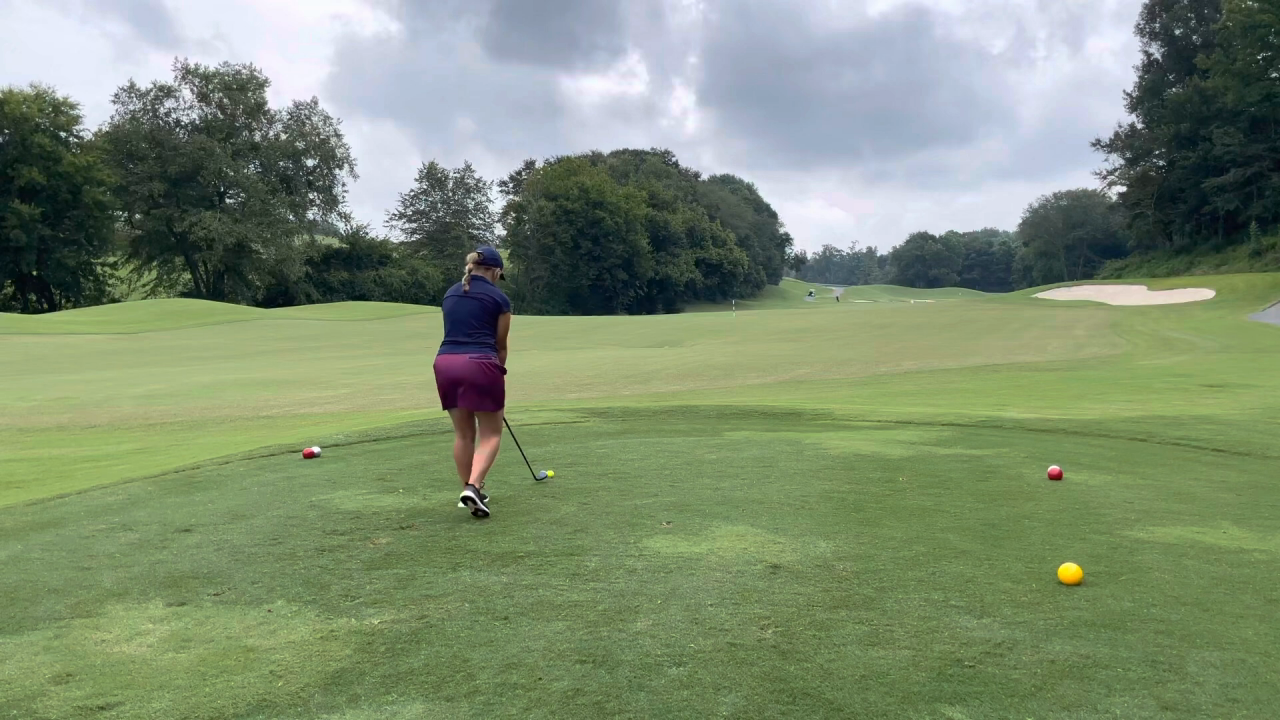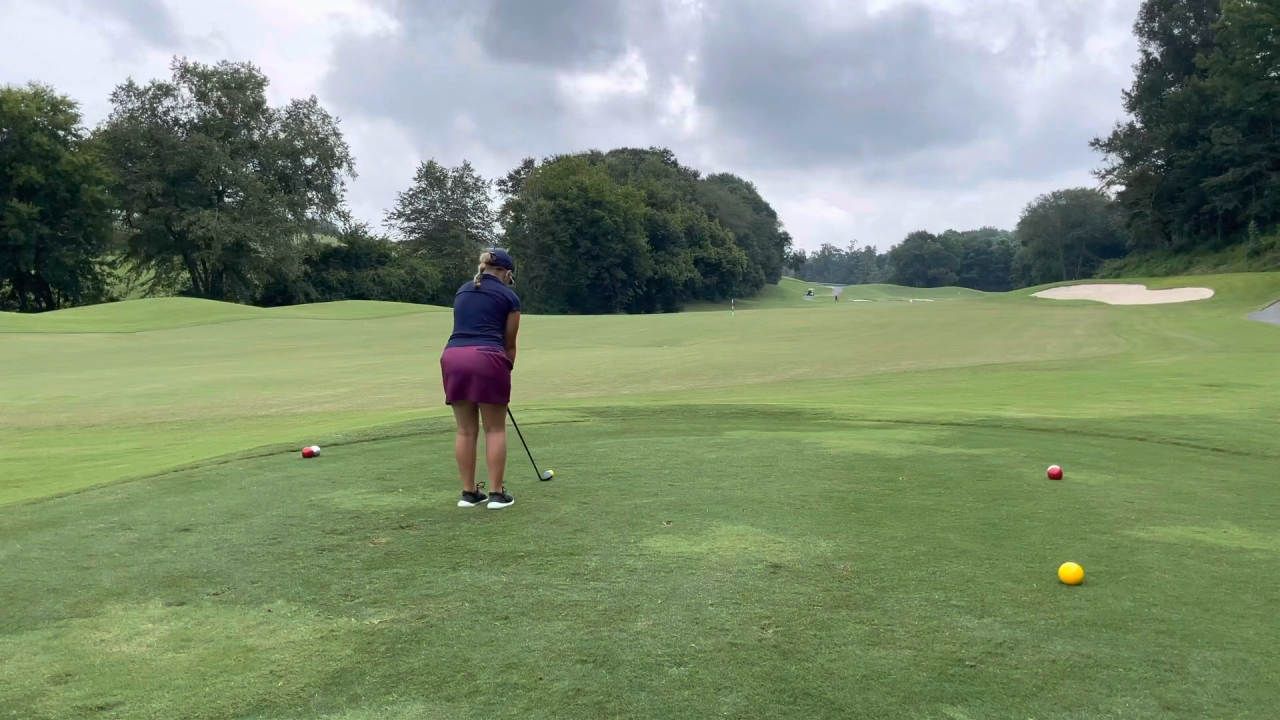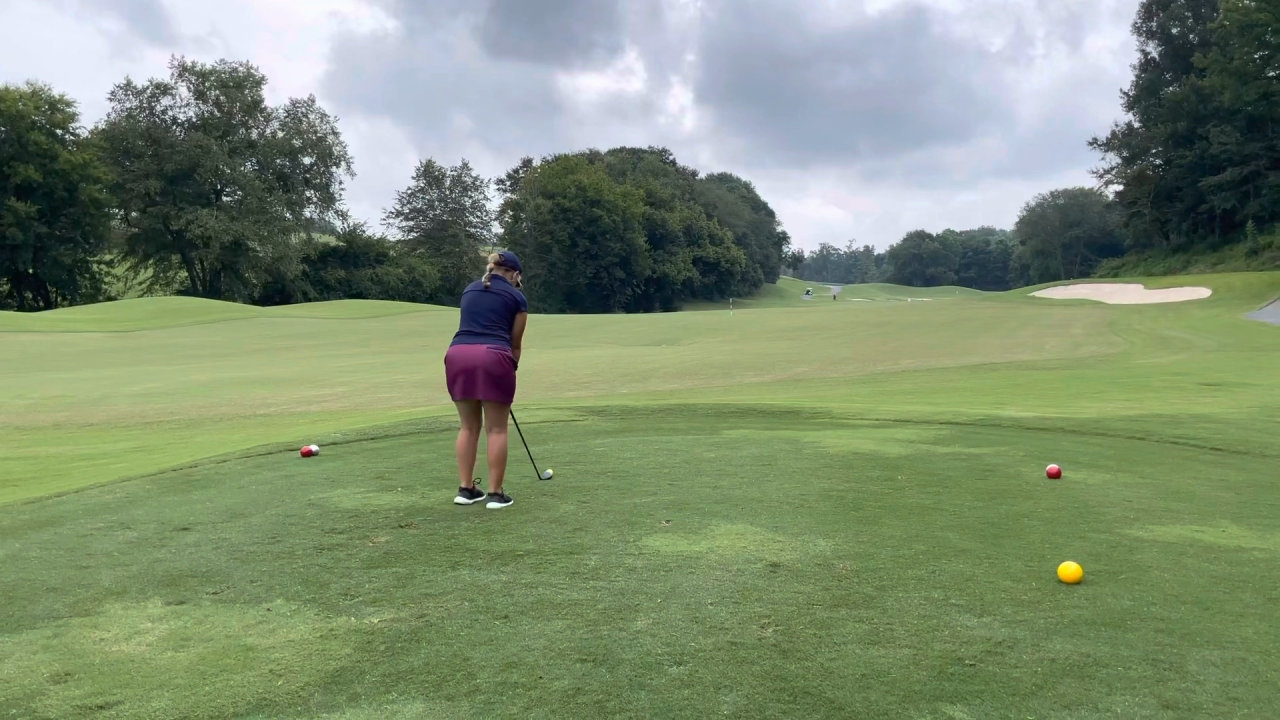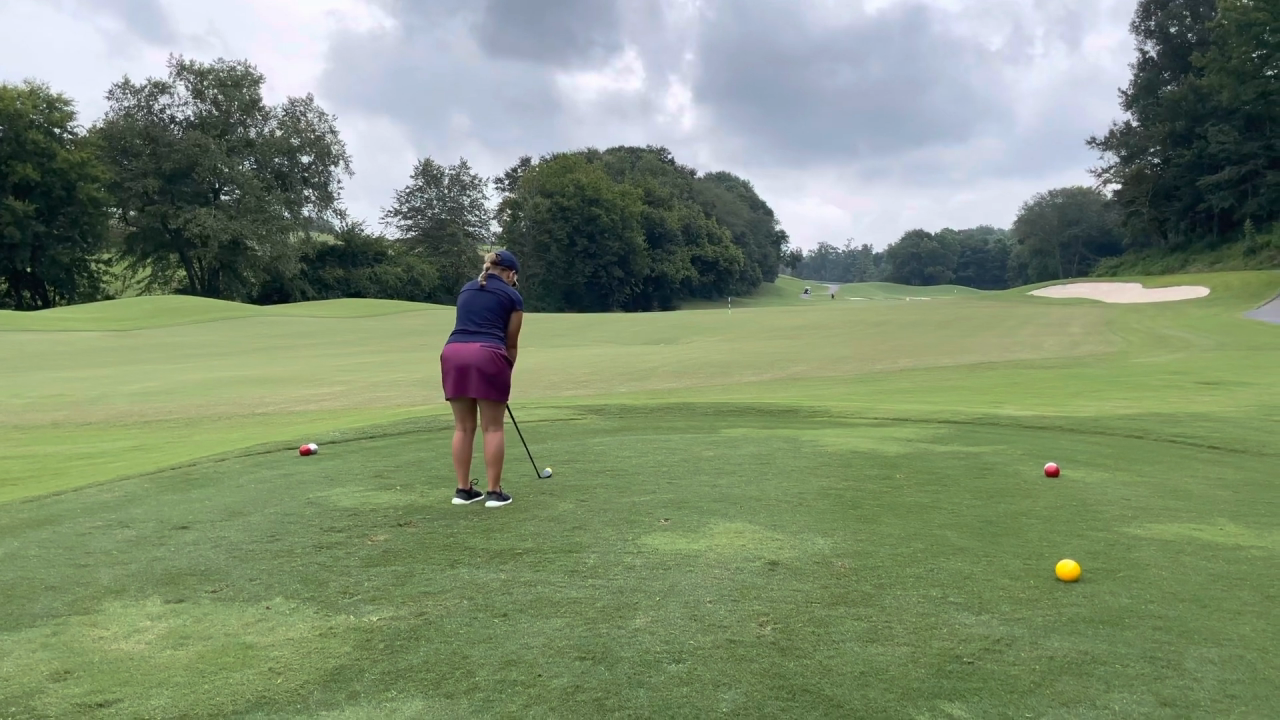
dt=0.3s
person 1, frame 1
left shoulder: (450, 293)
right shoulder: (498, 297)
right elbow: (501, 345)
right wrist: (497, 372)
left hip: (445, 362)
right hip: (479, 365)
left knee: (463, 434)
right knee: (491, 434)
left ankle: (468, 491)
right ankle: (472, 487)
person 1, frame 2
left shoulder: (463, 291)
right shoulder: (508, 297)
right elbow: (509, 344)
right wrist: (507, 369)
left hip: (453, 357)
right hip: (487, 358)
left knee: (466, 431)
right knee: (495, 430)
left ankle: (469, 492)
right ankle: (497, 493)
person 1, frame 3
left shoulder: (469, 290)
right shoulder: (516, 297)
right elbow: (515, 343)
right wrist: (510, 369)
left hip: (458, 354)
right hip: (492, 358)
left knee: (468, 427)
right knee: (496, 429)
left ankle: (465, 488)
right ankle: (496, 493)
person 1, frame 4
left shoulder: (467, 289)
right shoulder: (512, 296)
right elbow: (511, 343)
left wrist: (502, 369)
right wrist: (507, 372)
left hip: (453, 353)
right hip: (488, 355)
left knee: (463, 427)
right knee: (493, 428)
left ankle: (463, 489)
right ankle: (494, 492)
